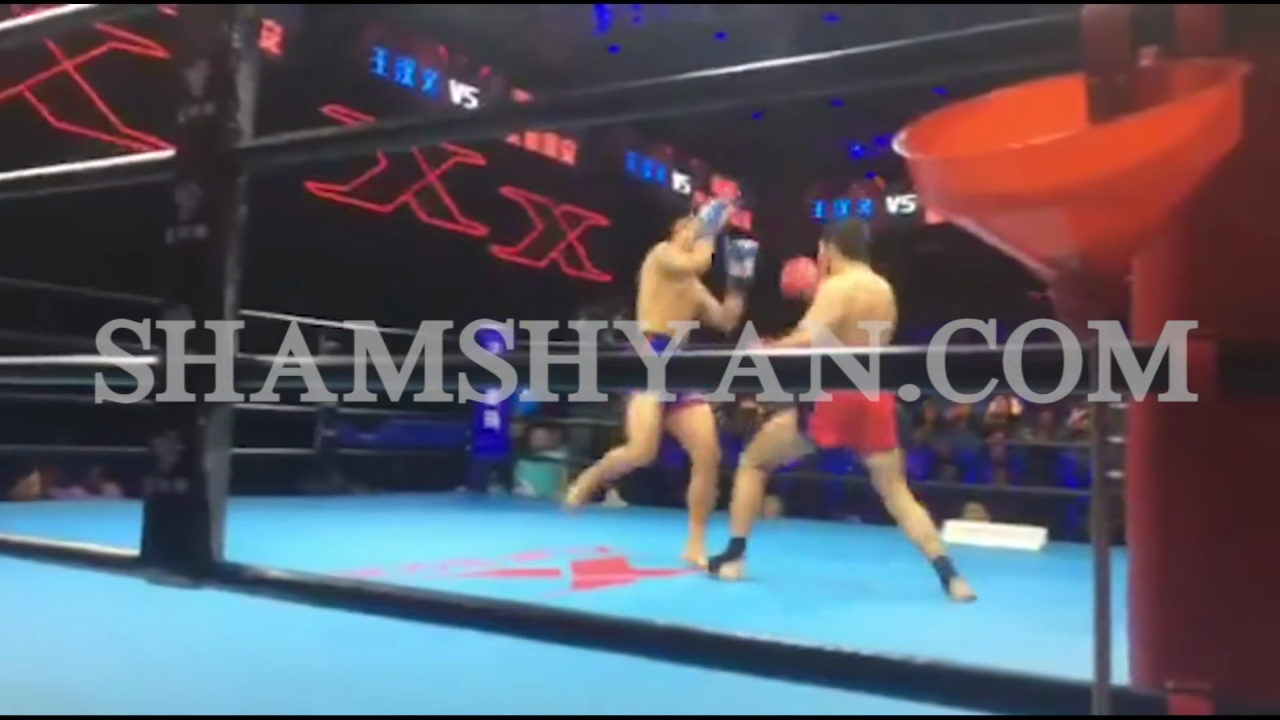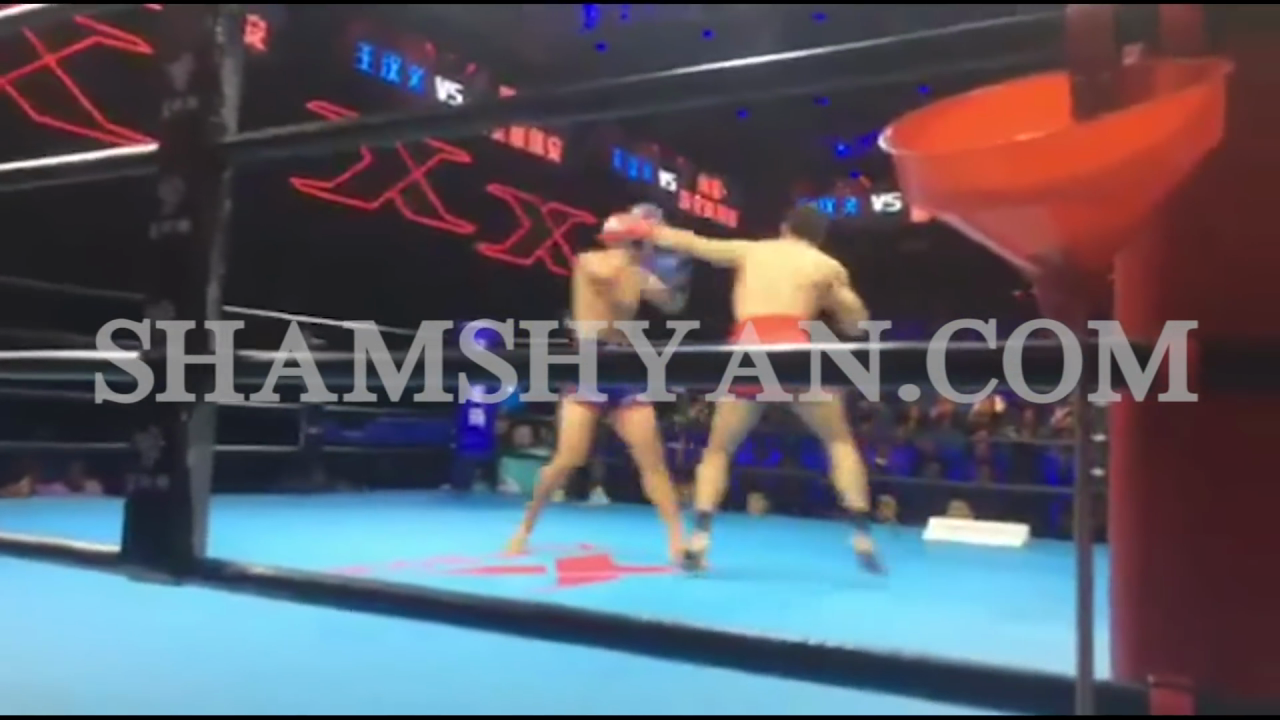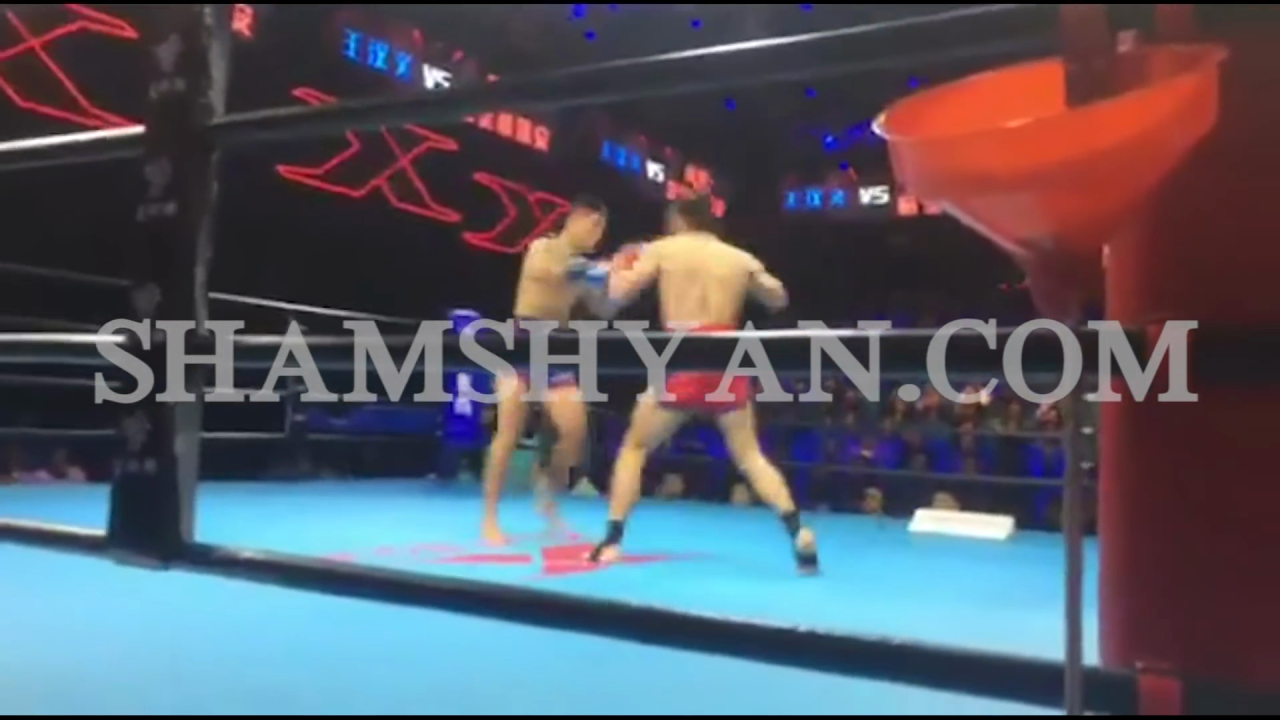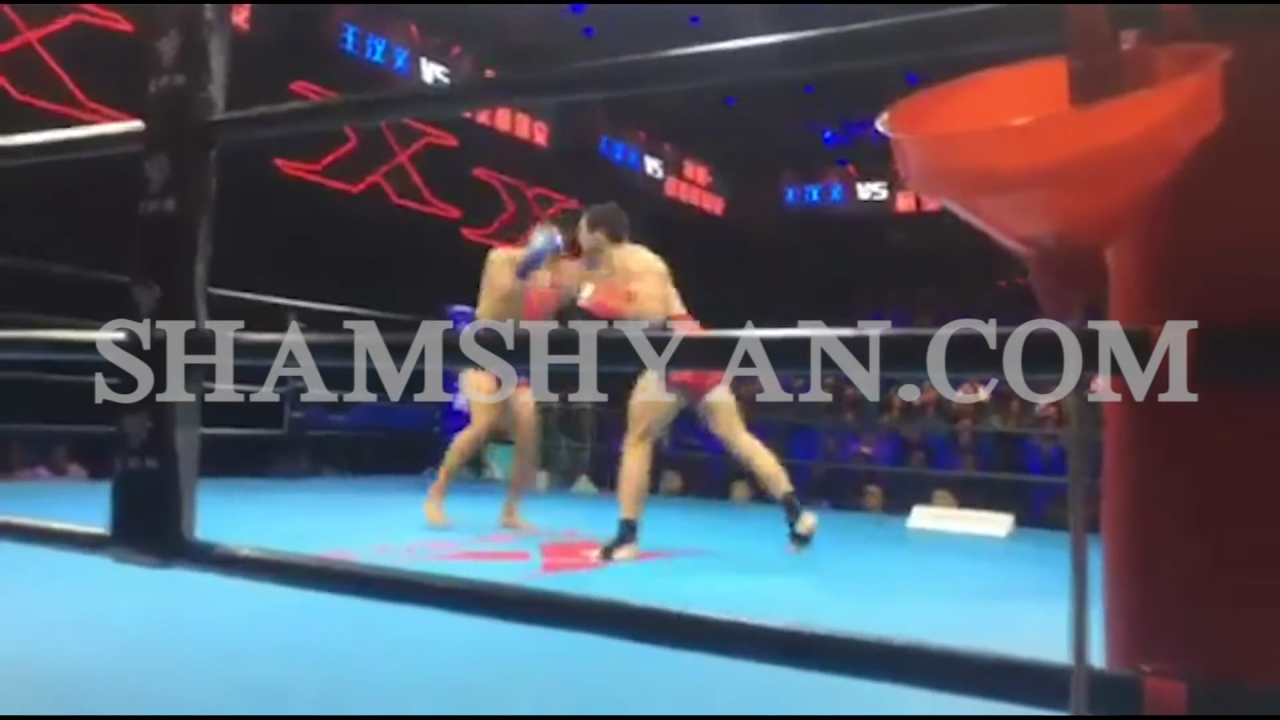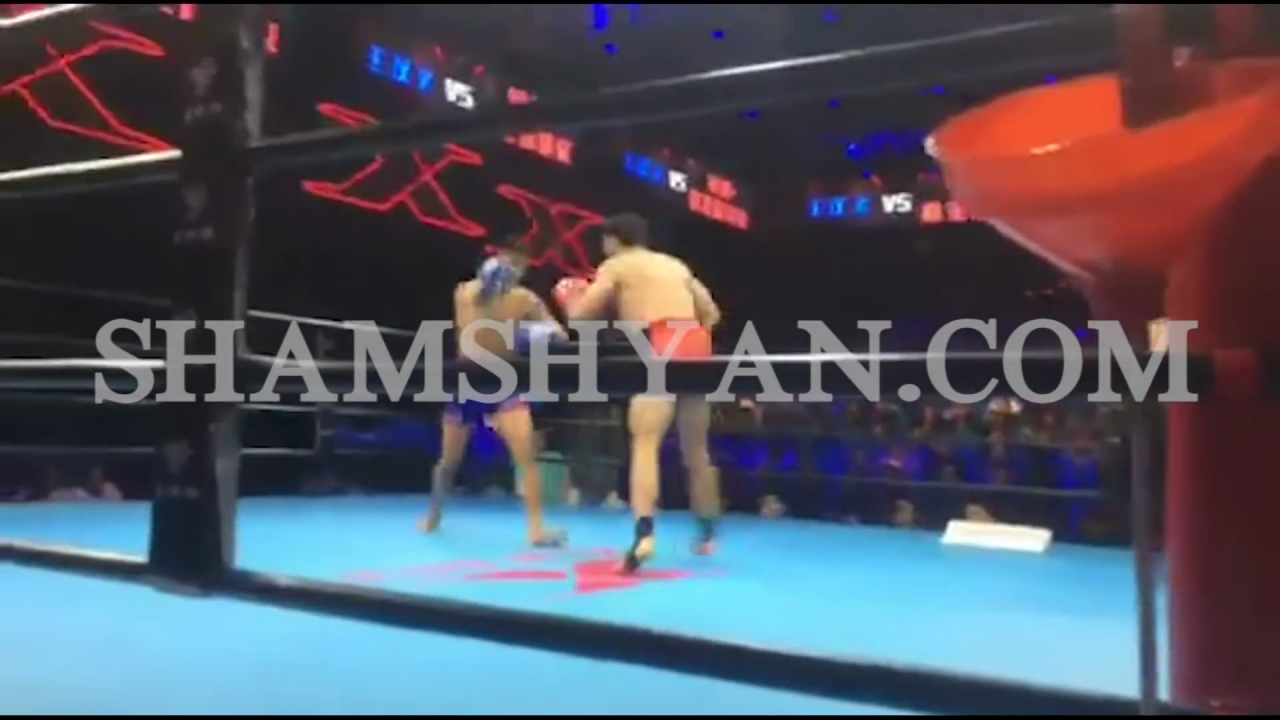
dt=0.2s
person 1, frame 1
left shoulder: (837, 289)
right shoulder: (883, 291)
left elbow: (811, 341)
left hip: (832, 398)
right hip: (873, 401)
left knee: (752, 463)
right knee: (898, 497)
left ankle: (734, 556)
right ankle: (951, 578)
person 1, frame 2
left shoulder: (752, 250)
right shoulder: (830, 267)
left elbow: (693, 244)
right elbow: (856, 325)
left wrist: (644, 228)
left knee: (718, 451)
right knee: (840, 443)
left ankle: (700, 535)
right ankle: (861, 534)
person 1, frame 3
left shoulder: (664, 250)
right shoulder: (740, 259)
left elbow: (618, 296)
right elbow: (777, 298)
left wrist: (618, 271)
left knee: (634, 447)
right knee: (751, 459)
left ankle: (612, 539)
right ankle: (800, 534)
person 1, frame 4
left shoulder: (634, 261)
right shoulder: (614, 261)
left elbow: (653, 314)
left wrist: (603, 304)
left knee: (637, 442)
right knee: (739, 439)
left ankle: (625, 538)
right ankle: (797, 514)
person 1, frame 5
left shoulder: (617, 266)
right shoulder: (675, 265)
left elbow: (578, 313)
right elbow: (711, 314)
left wrist: (568, 294)
left hip: (667, 349)
right hip: (698, 346)
left knee: (645, 446)
right knee: (695, 450)
left ankle: (644, 534)
right ankle: (707, 532)
person 2, frame 1
left shoulder: (693, 286)
right shoulder: (662, 257)
left elbow: (725, 321)
right elbow: (698, 263)
left wrist: (739, 282)
right wrist: (707, 227)
left knee: (709, 457)
right knee: (642, 453)
left ankle: (696, 547)
right ankle: (590, 479)
person 2, frame 2
left shoulder: (637, 274)
right shoulder: (590, 262)
left elbow: (671, 302)
right elbow: (610, 273)
left wrist: (675, 279)
right wrist: (635, 249)
left knee: (652, 457)
right knee: (569, 460)
left ankle: (677, 539)
right ankle: (525, 526)
person 2, frame 3
right shoulder: (544, 248)
right elbow: (542, 272)
left knee: (574, 433)
right knee: (509, 434)
left ankle: (549, 494)
right ankle: (490, 519)
person 2, frame 4
left shoulder: (549, 271)
right shoulder: (501, 258)
right elbow: (503, 291)
right wrist: (527, 267)
left knee: (528, 437)
right knee: (483, 424)
left ankle: (511, 511)
right ankle: (436, 494)
person 2, frame 5
left shoulder: (525, 300)
right shoulder: (467, 291)
left elbow: (558, 334)
right elbow: (469, 331)
left wrist: (548, 333)
right wrist: (483, 294)
left knee: (526, 452)
right knee: (451, 460)
left ankle: (538, 528)
right ankle: (436, 510)
